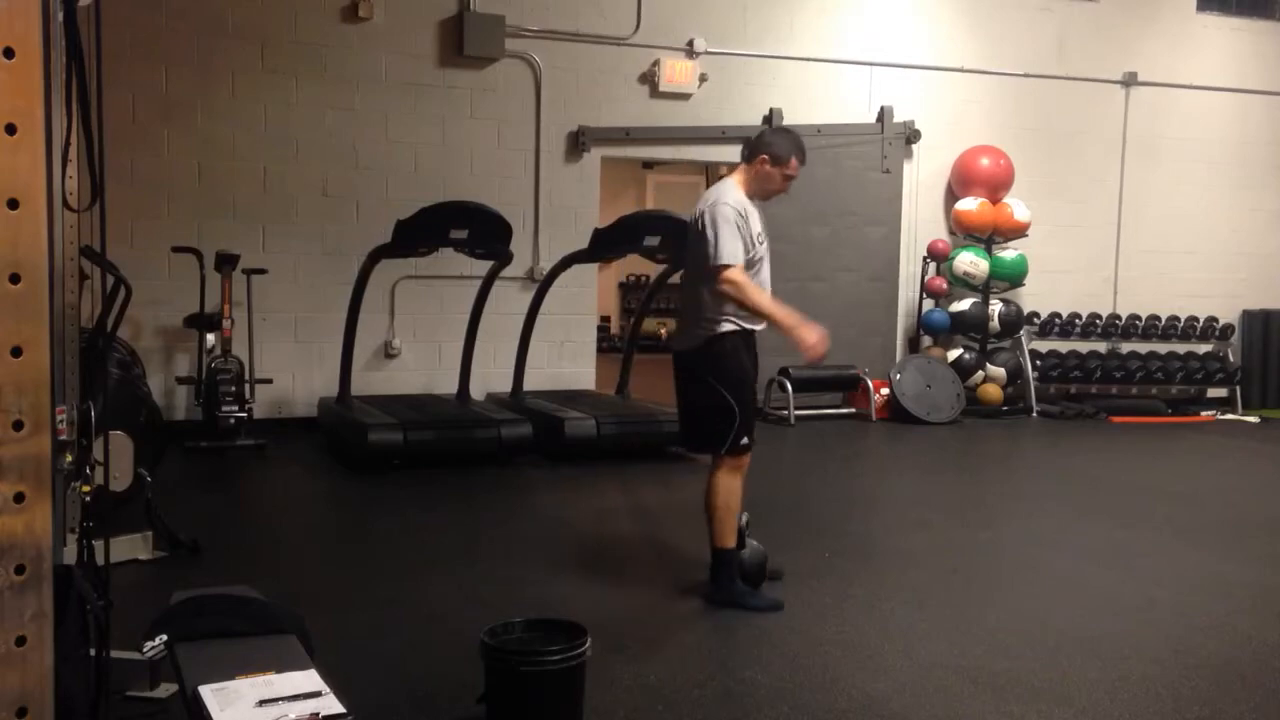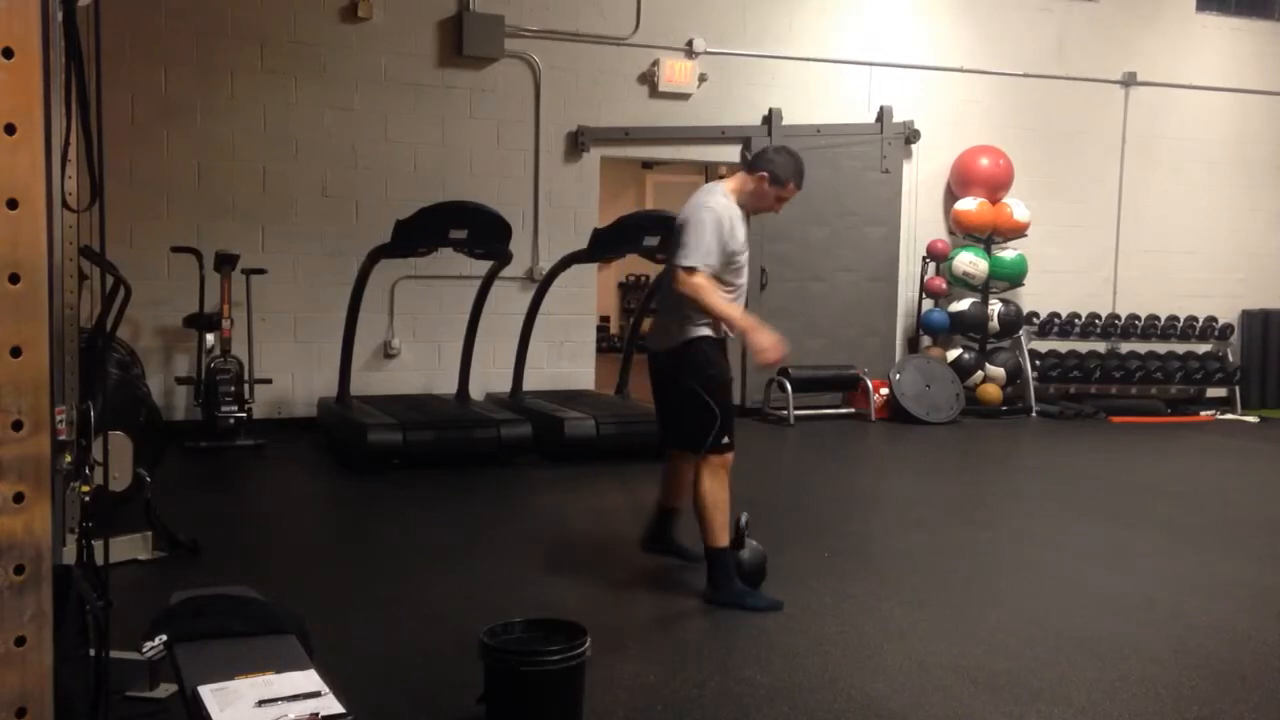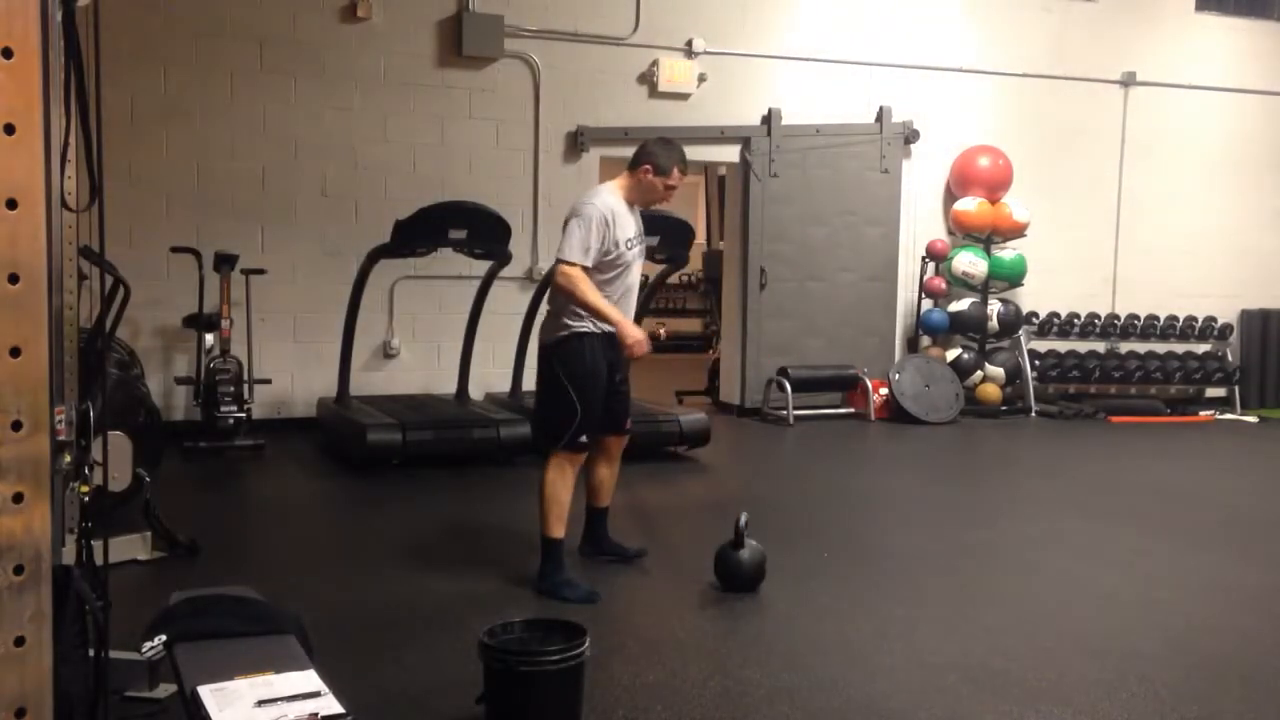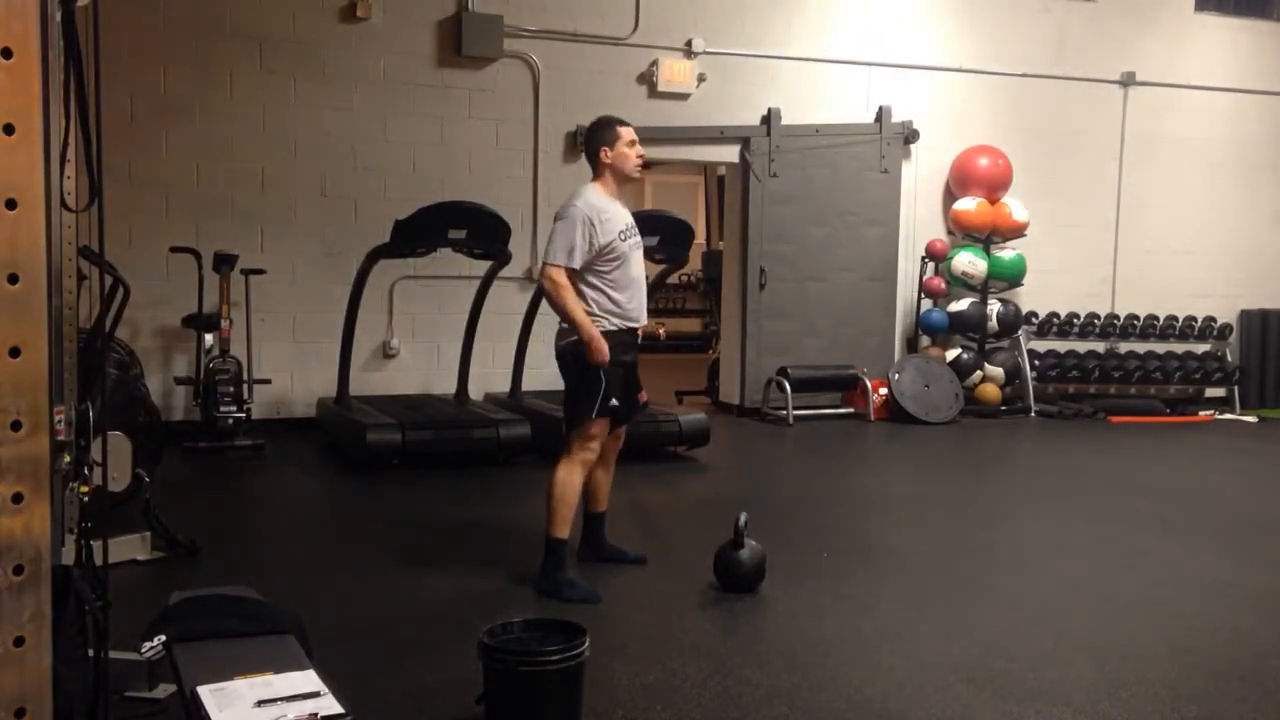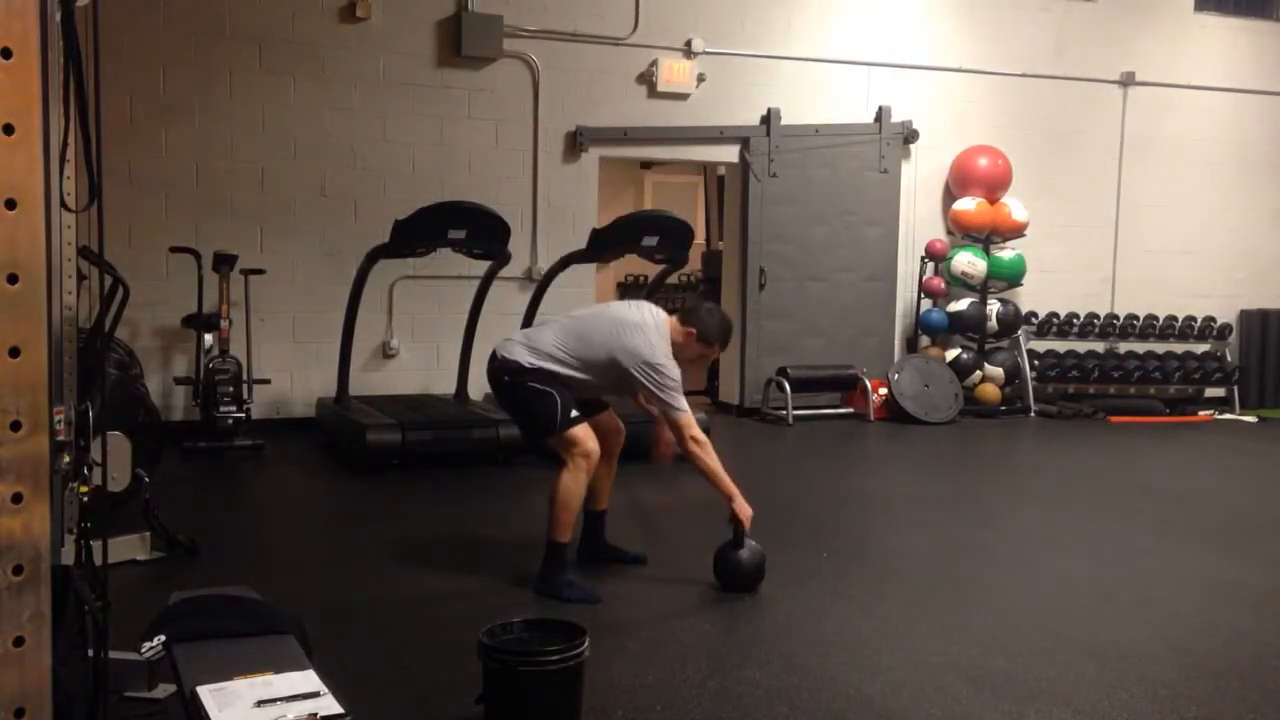
dt=1s
person 1, frame 1
left shoulder: (743, 201)
right shoulder: (726, 205)
right elbow: (731, 282)
right wrist: (797, 326)
left hip: (727, 343)
right hip: (717, 346)
left knee: (732, 455)
right knee: (733, 458)
left ankle: (727, 557)
right ankle: (725, 581)
person 1, frame 2
left shoulder: (729, 205)
right shoulder: (712, 209)
right elbow: (690, 281)
right wrist: (752, 329)
left hip: (693, 342)
right hip: (691, 345)
left knee: (691, 448)
right knee: (716, 455)
left ankle: (660, 530)
right ankle: (722, 579)
person 1, frame 3
left shoulder: (629, 210)
right shoulder: (597, 208)
right elbow: (567, 274)
right wrist: (622, 323)
left hip: (606, 340)
right hip: (576, 340)
left knee: (612, 439)
right knee: (571, 451)
left ankle: (596, 535)
right ankle: (551, 568)
person 1, frame 4
left shoulder: (617, 208)
right shoulder: (583, 209)
right elbow: (553, 278)
left wrist: (631, 330)
right wrist: (590, 335)
left hip: (621, 342)
right hip: (594, 346)
left knee: (611, 442)
right knee: (584, 448)
left ankle: (594, 540)
right ankle: (553, 569)
person 1, frame 5
left shoulder: (653, 317)
right shoulder: (654, 354)
right elbow: (691, 438)
left wrist: (662, 422)
right wrist: (734, 497)
left hip: (544, 367)
right hip: (519, 369)
left knee: (612, 434)
right knee: (584, 449)
left ankle: (593, 542)
right ankle: (553, 572)
